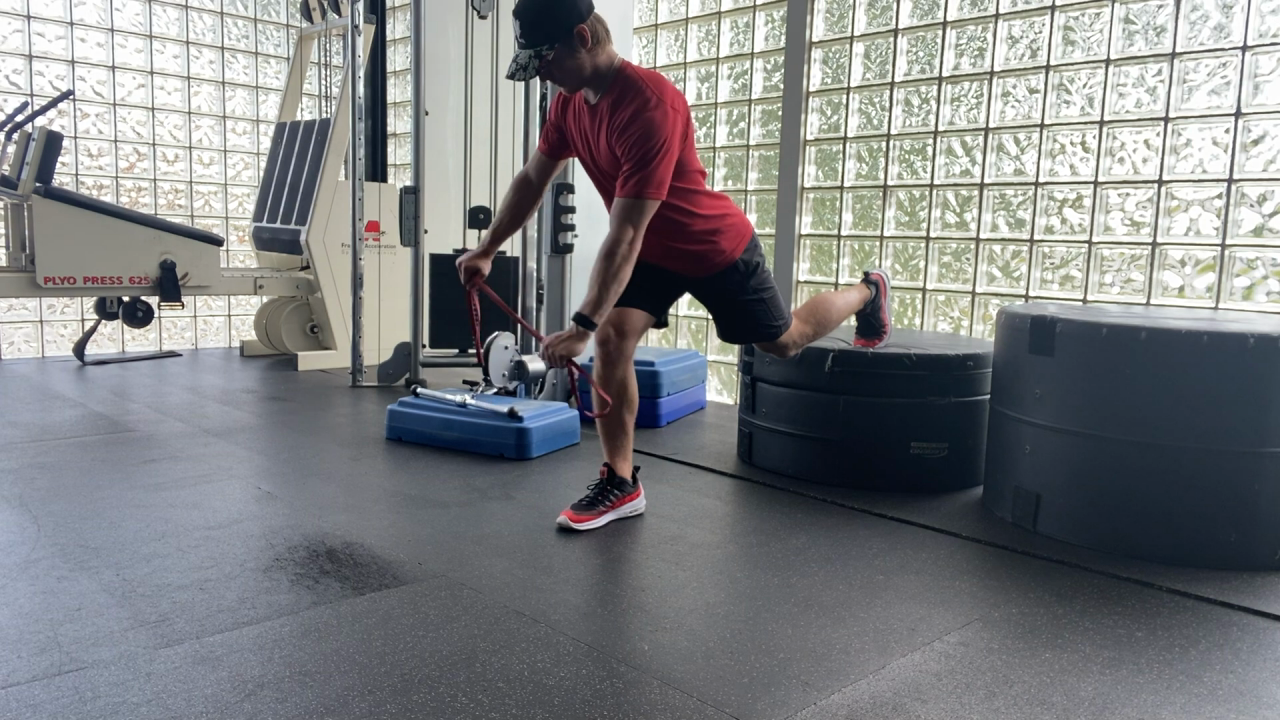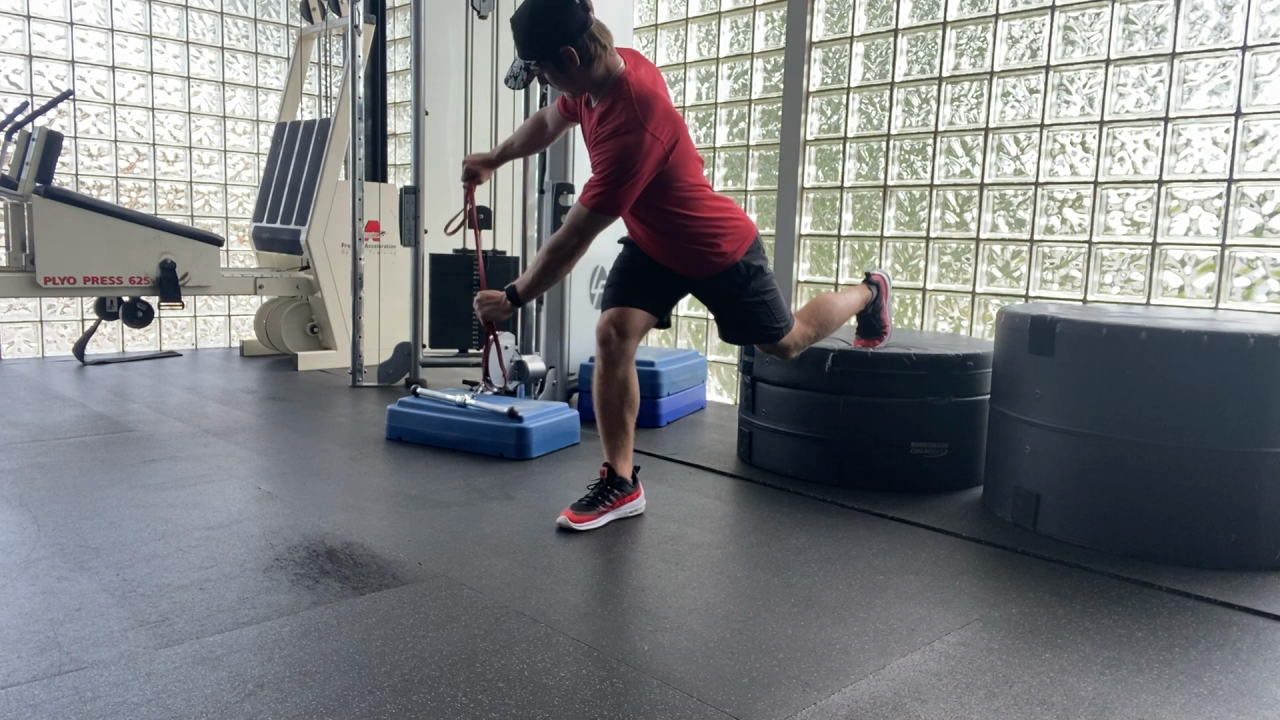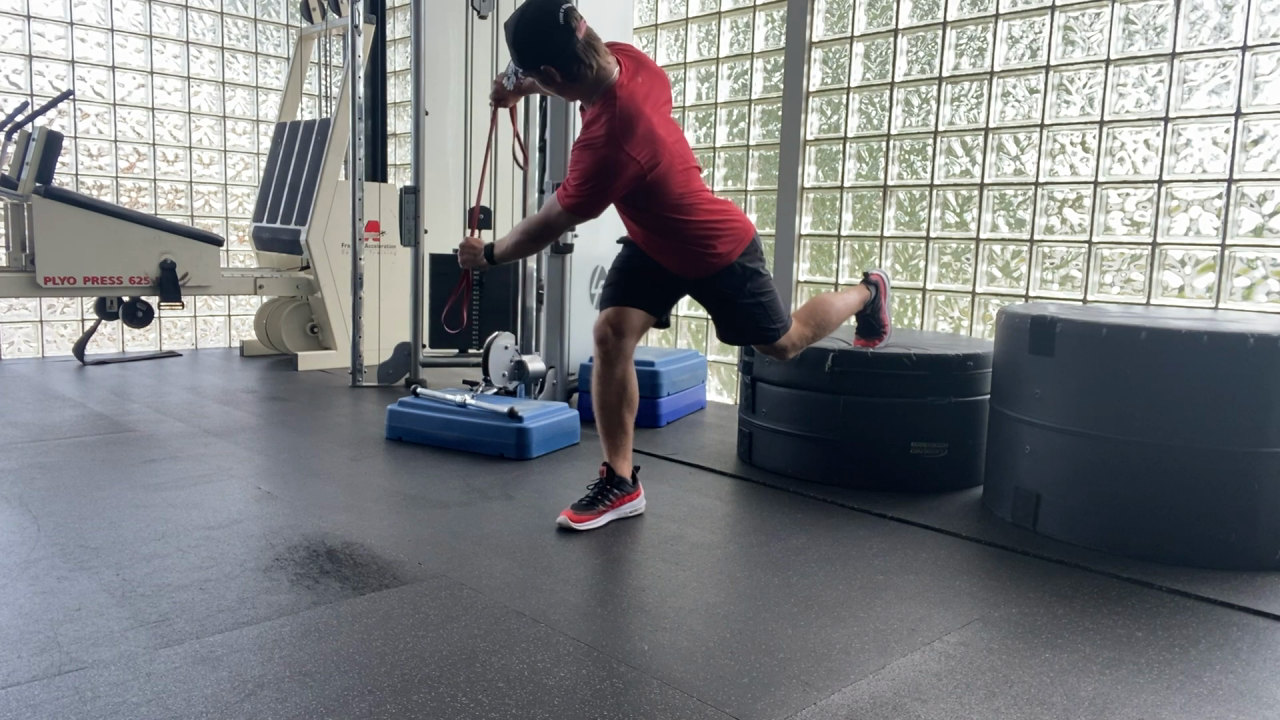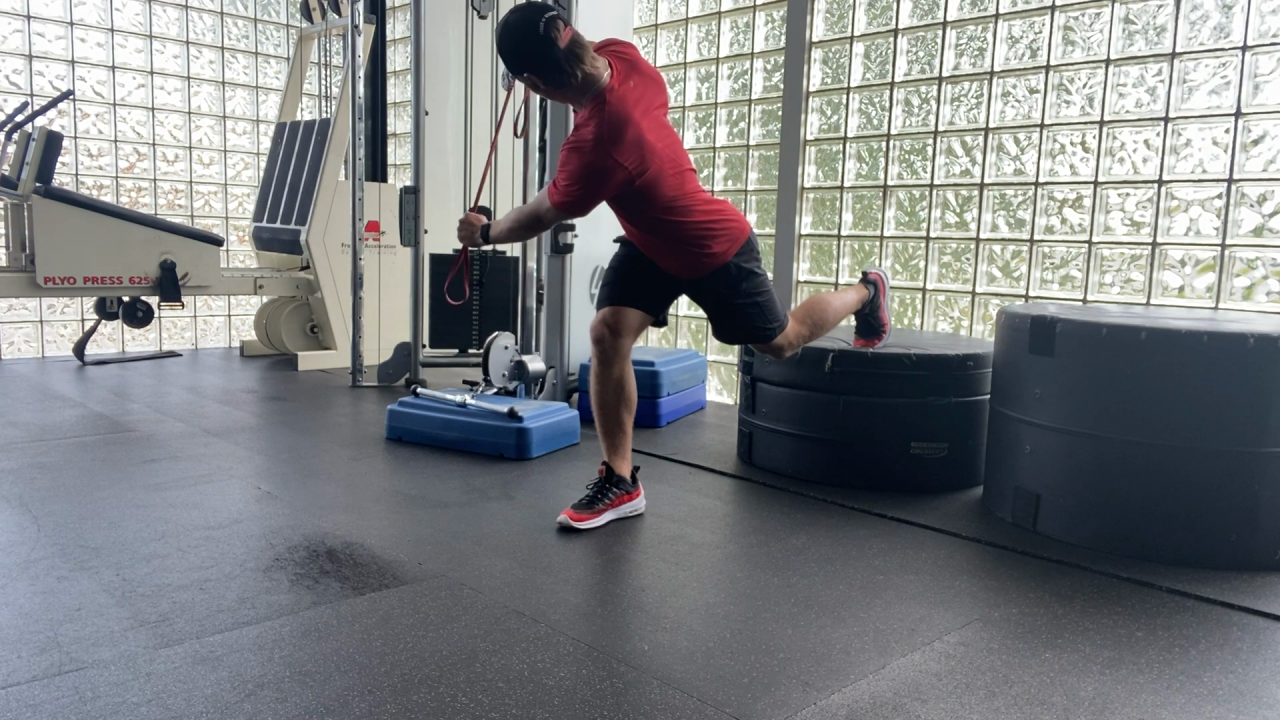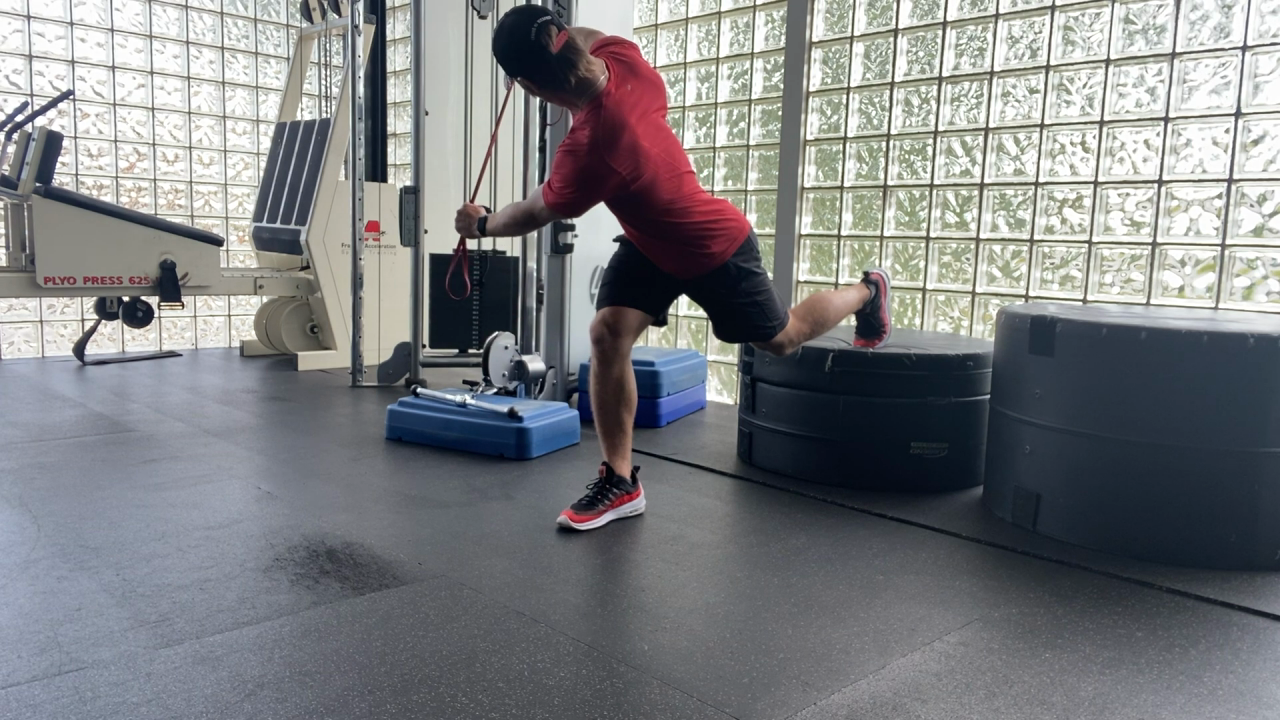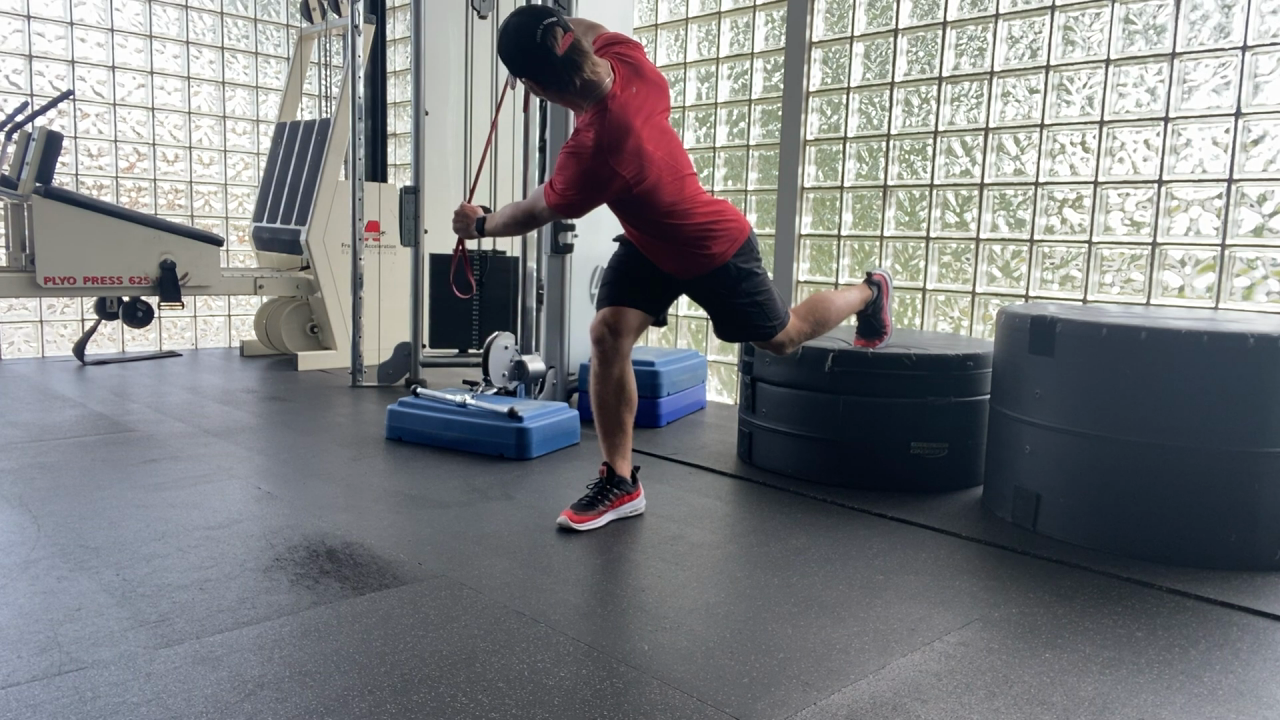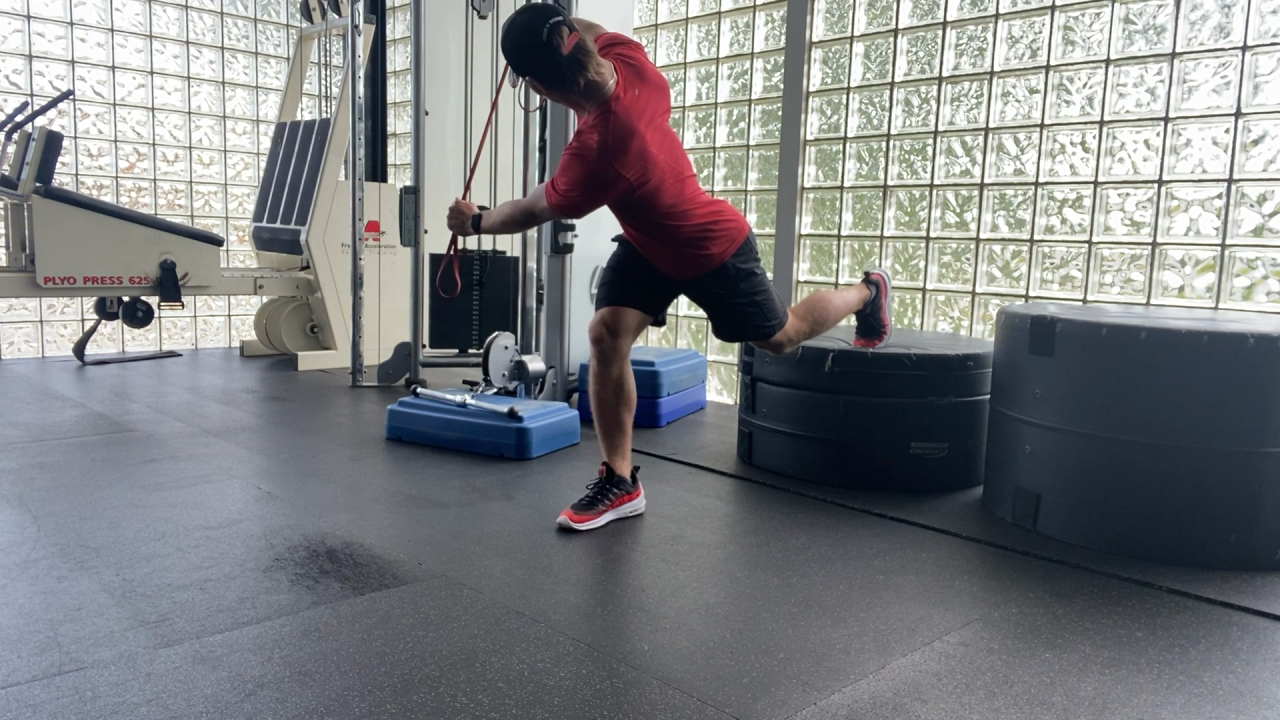
dt=0.4s
person 1, frame 1
left shoulder: (650, 107)
right shoulder: (569, 103)
left elbow: (625, 234)
right elbow: (532, 179)
left wrist: (584, 325)
right wrist: (486, 249)
left hip: (716, 248)
right hip: (651, 249)
left knee: (783, 340)
right knee: (614, 341)
left ankle: (868, 291)
right ankle: (621, 483)
person 1, frame 2
left shoulder: (634, 126)
right shoulder: (601, 77)
left elbow: (575, 236)
right elbow: (548, 122)
left wrist: (514, 297)
right wrist: (493, 158)
left hip: (718, 249)
right hip: (653, 244)
left knee: (784, 343)
right knee: (613, 336)
left ankle: (869, 292)
right ankle: (620, 483)
person 1, frame 3
left shoulder: (609, 142)
right shoulder: (625, 59)
left elbow: (550, 224)
left wrist: (488, 253)
right wrist: (520, 88)
left hip: (718, 251)
right hip: (653, 242)
left knee: (783, 343)
right knee: (610, 336)
left ankle: (867, 293)
right ankle: (620, 483)
person 1, frame 4
left shoulder: (596, 146)
right shoulder: (620, 56)
left elbow: (542, 215)
left wrist: (485, 233)
left hip: (713, 250)
right hip: (650, 242)
left knee: (781, 342)
right knee: (607, 335)
left ankle: (866, 292)
right ankle: (621, 482)
person 1, frame 5
left shoulder: (589, 150)
right shoulder: (621, 57)
left elbow: (535, 213)
left wrist: (482, 224)
left hip: (713, 249)
right hip: (650, 241)
left knee: (781, 338)
right knee: (607, 335)
left ankle: (867, 291)
right ankle: (620, 482)
person 1, frame 6
left shoulder: (592, 151)
right shoulder: (624, 56)
left elbow: (535, 213)
right elbow: (592, 29)
left wrist: (480, 225)
left hip: (713, 249)
right hip: (650, 241)
left knee: (783, 337)
right knee: (608, 336)
left ankle: (870, 291)
right ankle: (620, 482)
person 1, frame 7
left shoulder: (597, 151)
right shoulder: (625, 56)
left elbow: (534, 210)
left wrist: (476, 221)
left hip: (712, 249)
right hip: (649, 241)
left knee: (781, 336)
right knee: (606, 335)
left ankle: (868, 292)
right ankle: (621, 482)
